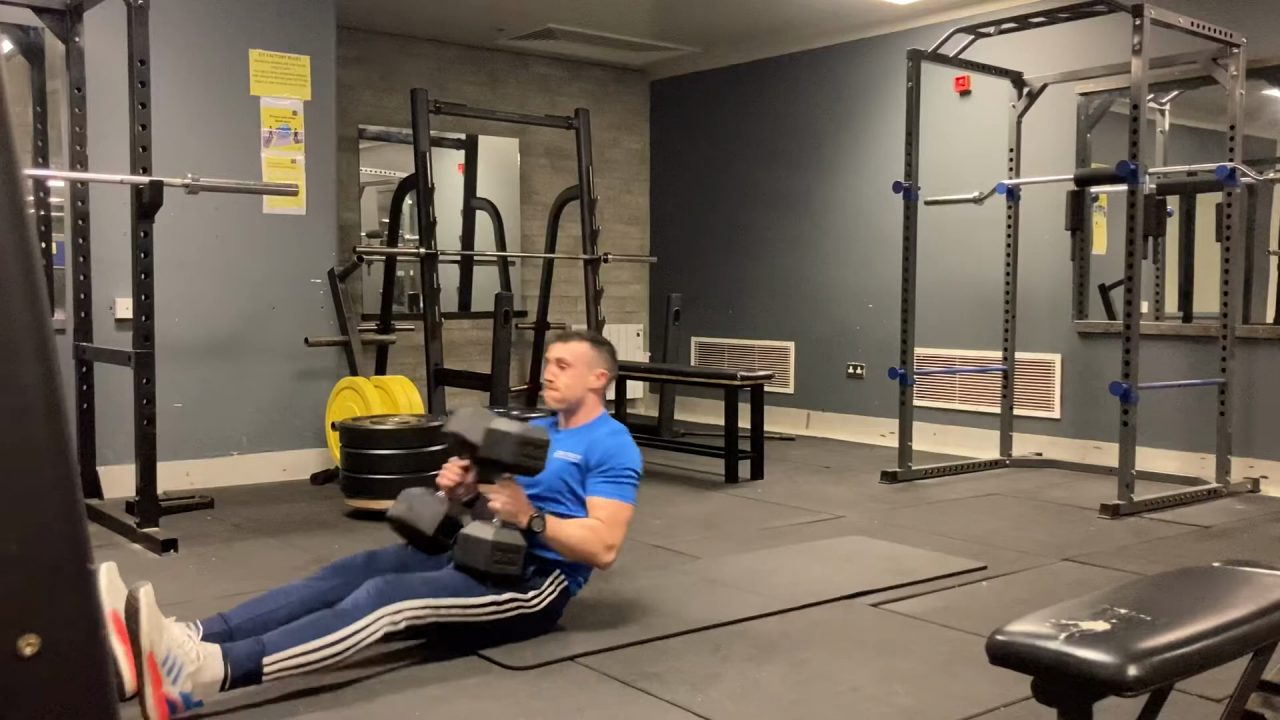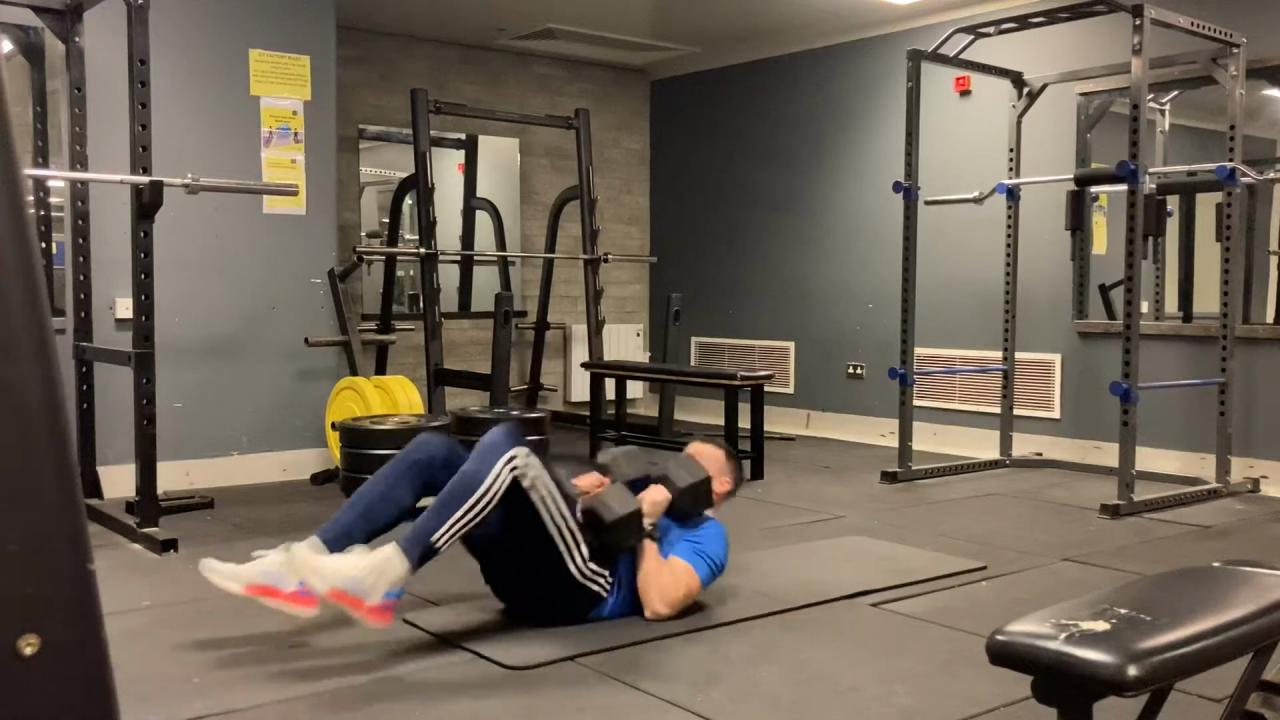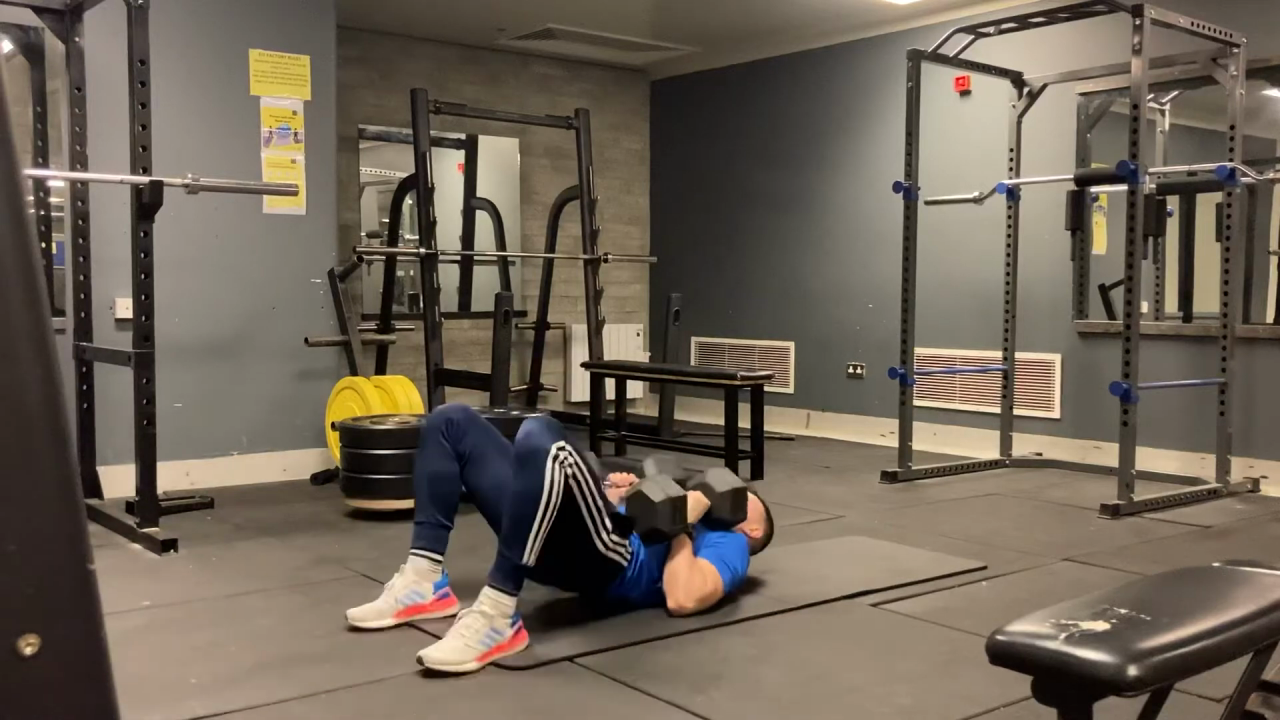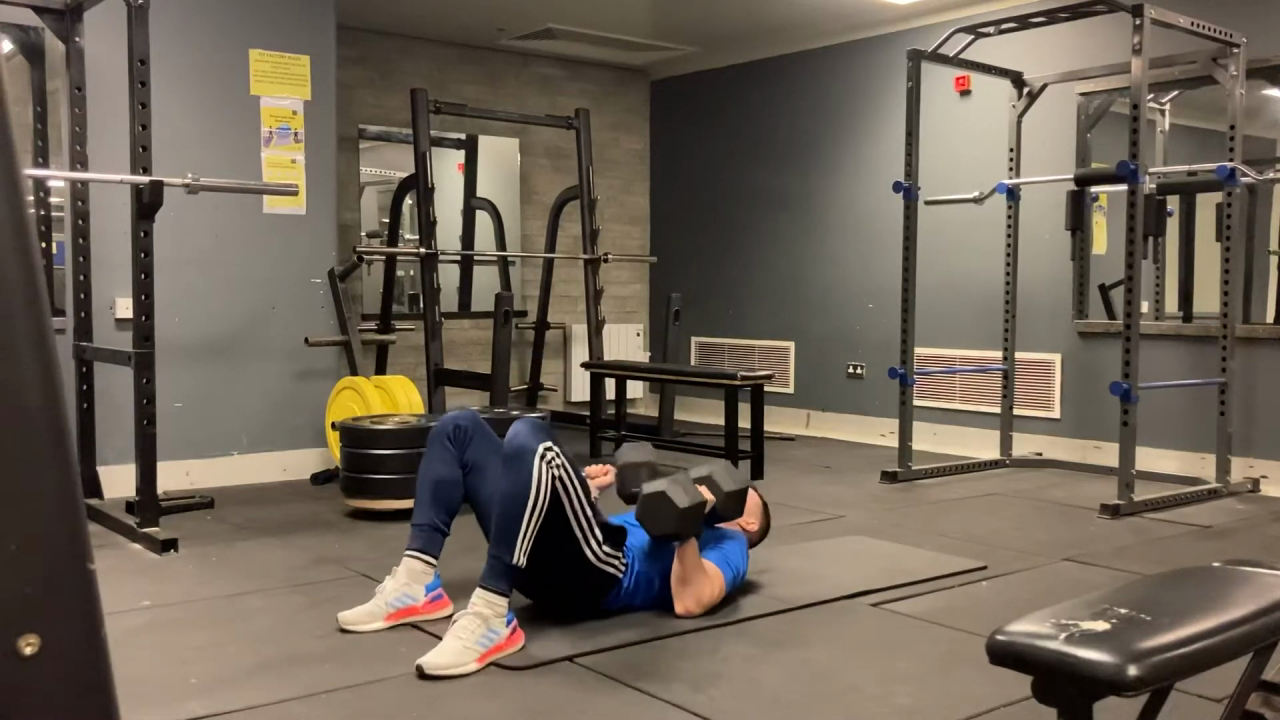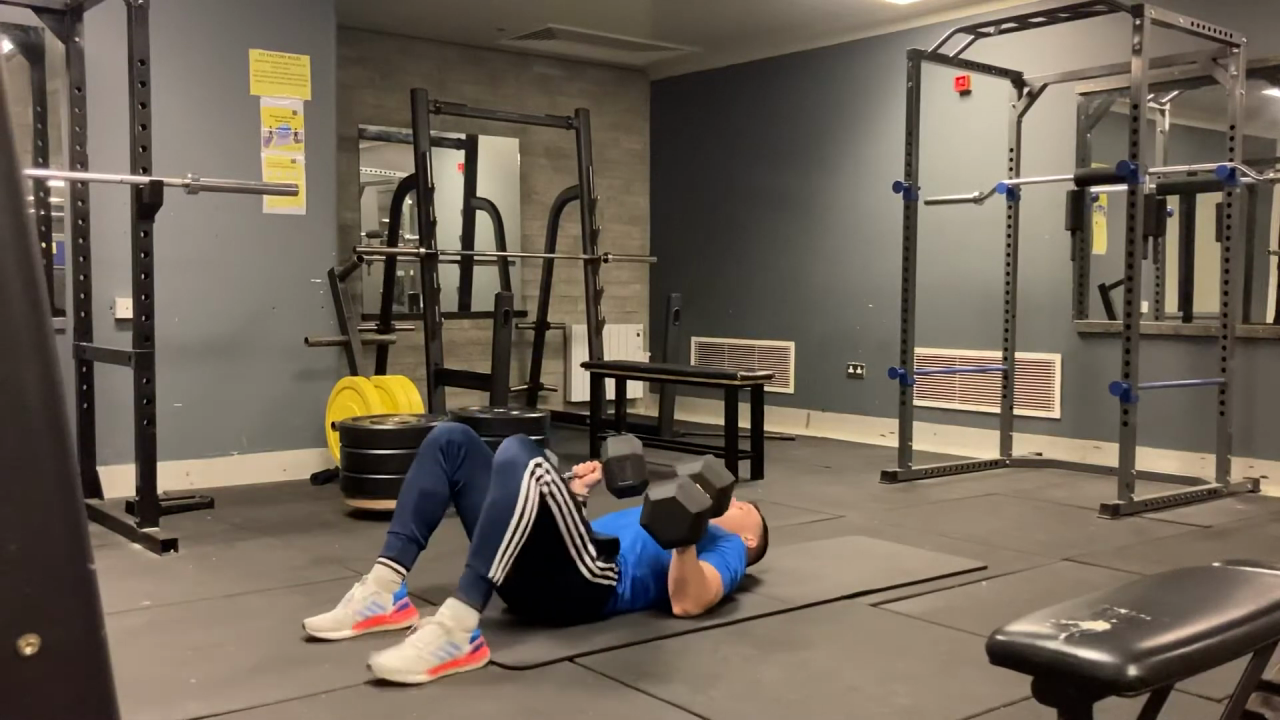
dt=0.5s
person 1, frame 1
left shoulder: (612, 446)
right shoulder: (536, 429)
left elbow: (603, 548)
left wrist: (529, 517)
right wrist: (464, 488)
left hip: (535, 584)
left knee: (386, 602)
right knee: (349, 574)
left ankle: (196, 676)
right ankle: (189, 643)
person 1, frame 2
left shoulder: (705, 538)
right shoulder: (642, 499)
left elbow: (660, 602)
left wrist: (648, 521)
right wrist: (574, 493)
left hip: (580, 587)
right hip: (527, 568)
left knee: (507, 442)
right knee: (431, 450)
left ankle: (381, 575)
right ankle: (309, 561)
person 1, frame 3
left shoulder: (728, 547)
left elbow: (681, 599)
left wrist: (685, 522)
right wrist: (606, 496)
left hip: (601, 552)
right hip: (553, 542)
left knee: (541, 436)
right knee: (449, 421)
left ankle: (497, 615)
right ankle: (425, 580)
person 1, frame 4
left shoulder: (728, 546)
left elbow: (689, 603)
right wrist: (586, 492)
left hip: (594, 571)
right hip: (542, 560)
left knee: (531, 438)
right knee: (460, 427)
left ankle: (491, 616)
right ankle: (417, 583)
person 1, frame 5
left shoulder: (726, 548)
left elbow: (685, 603)
right wrist: (575, 495)
left hip: (587, 582)
right hip: (535, 572)
left knee: (519, 455)
right knee: (451, 439)
left ankle: (457, 631)
right ankle: (385, 590)
